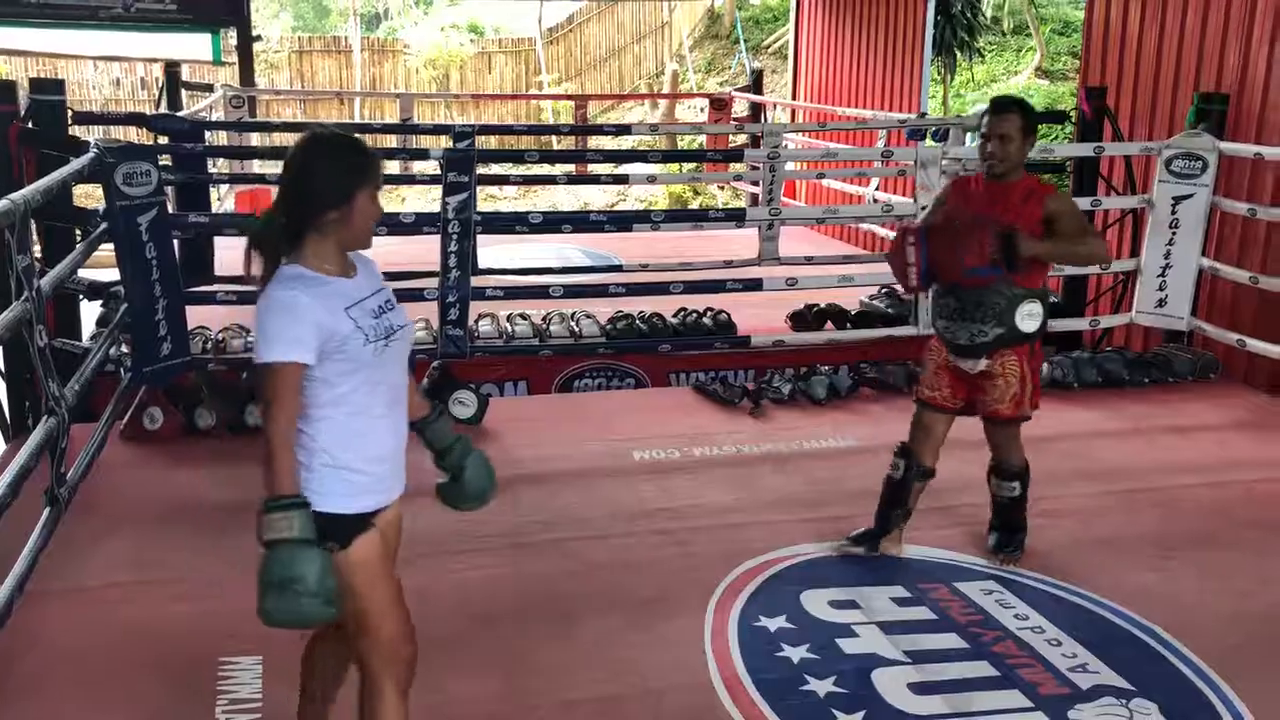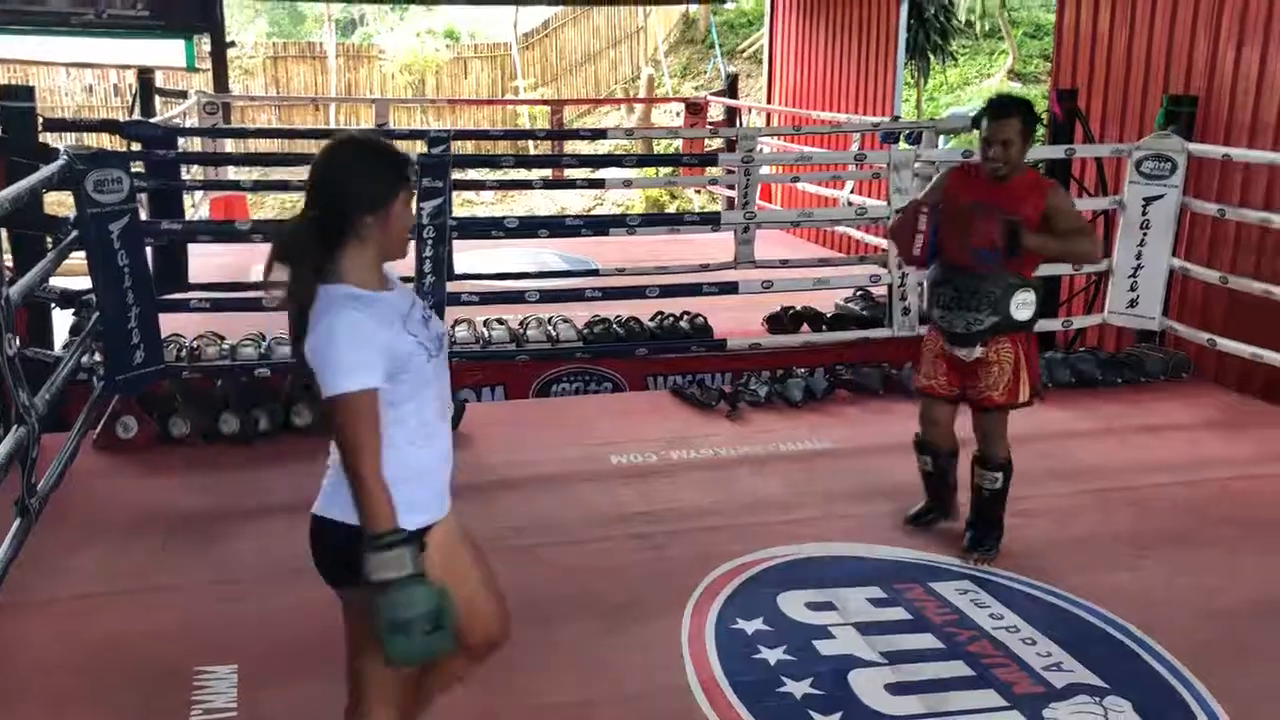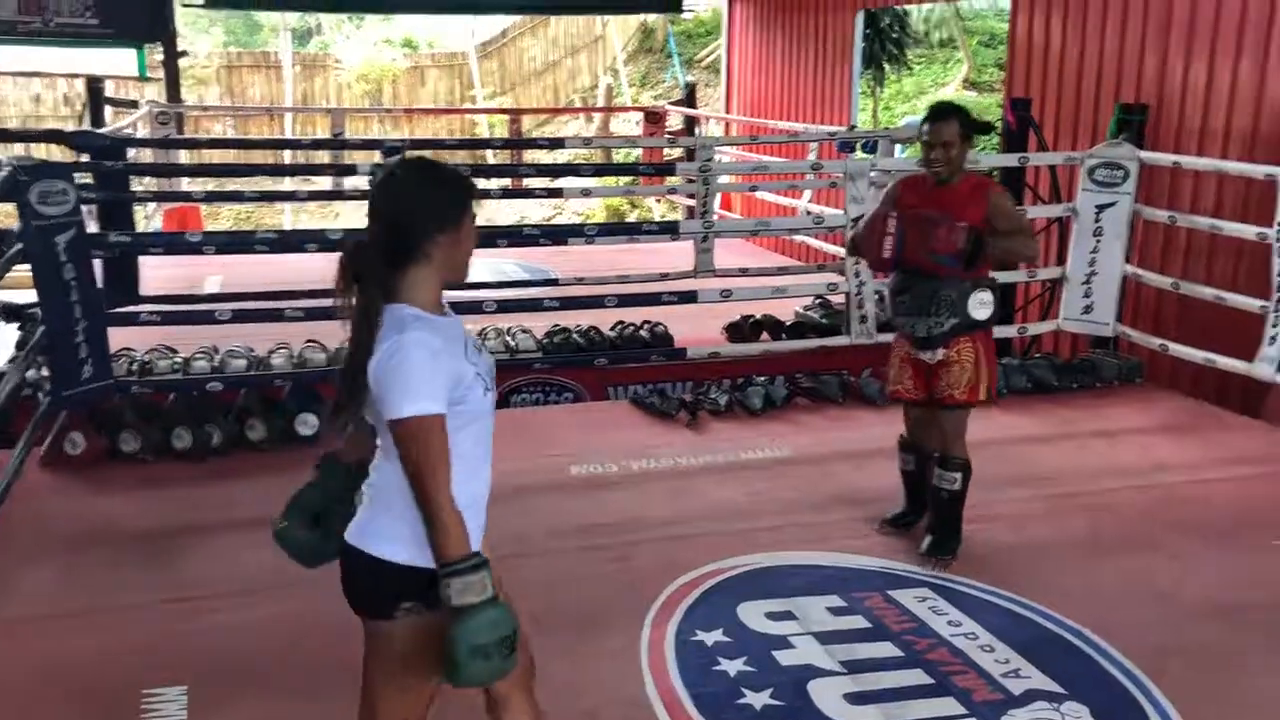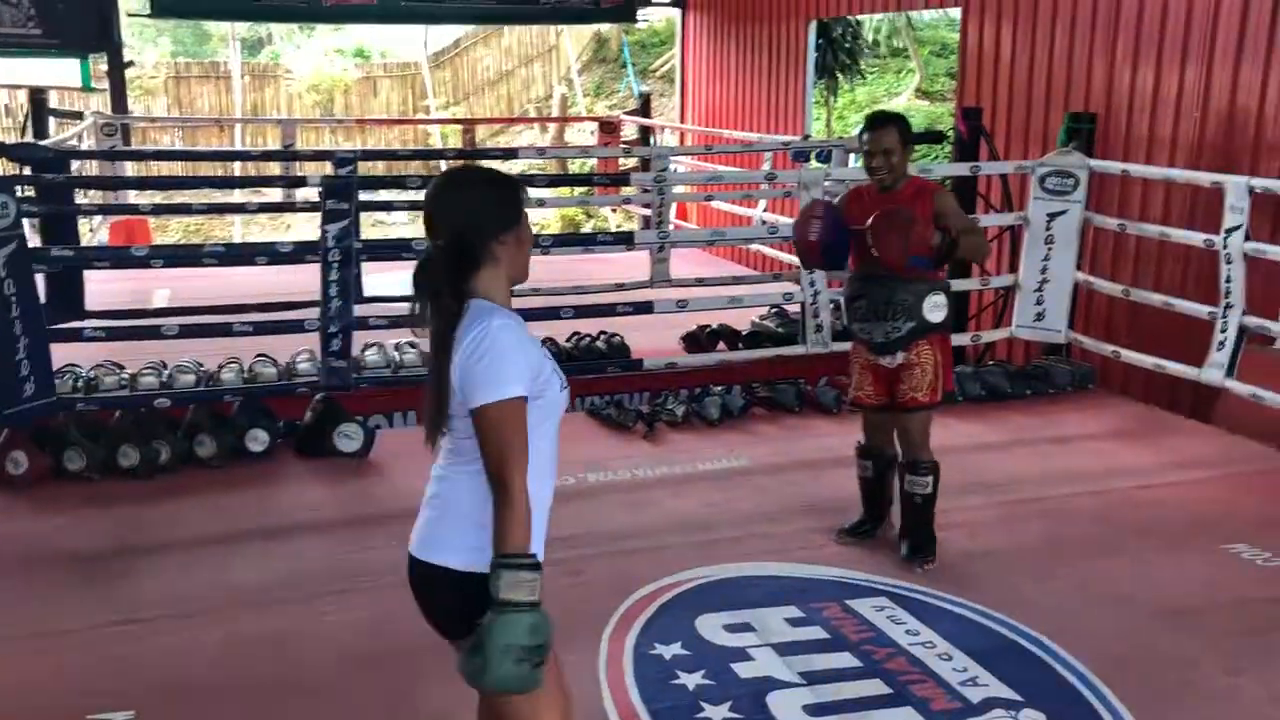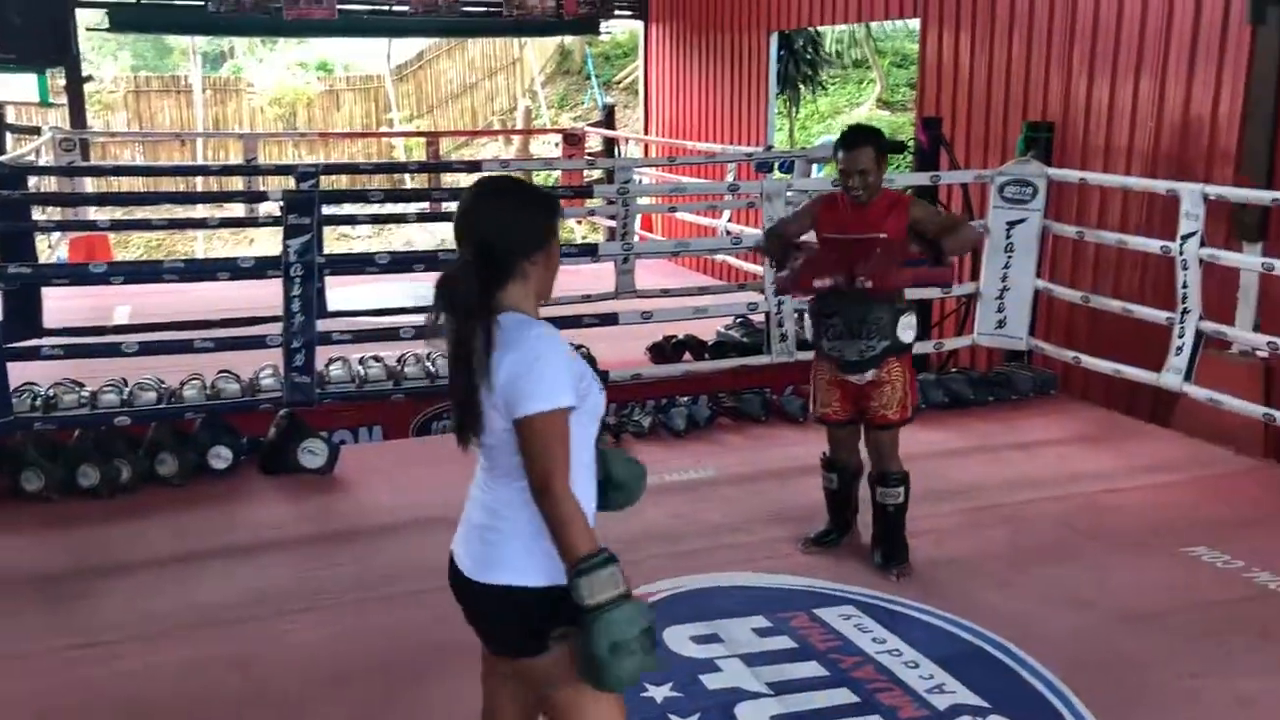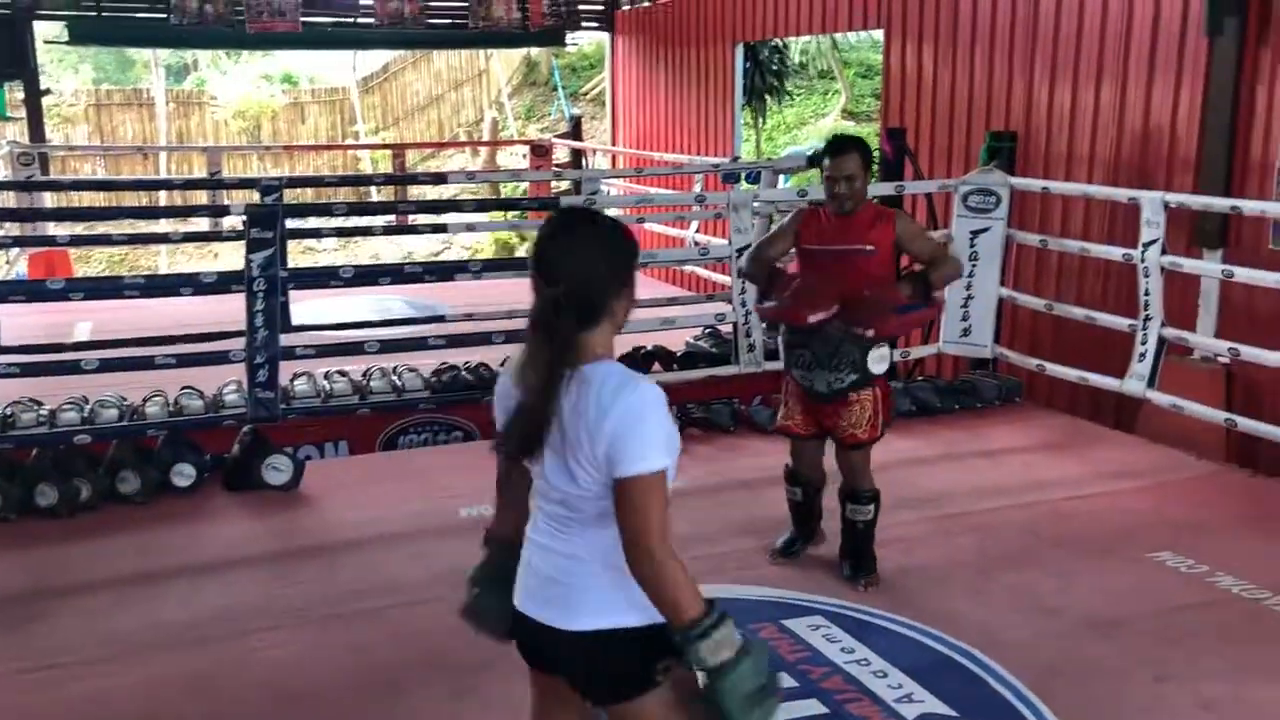
dt=0.3s
person 1, frame 1
left shoulder: (363, 271)
right shoulder: (291, 302)
right elbow: (280, 431)
left wrist: (441, 439)
right wrist: (286, 538)
left hip: (379, 492)
right hip: (328, 509)
left knee: (344, 630)
right knee: (391, 655)
person 1, frame 2
left shoulder: (382, 286)
right shoulder: (345, 321)
right elbow: (364, 468)
right wrist: (392, 576)
left hip: (424, 511)
right hip: (373, 529)
left knee: (484, 628)
person 1, frame 3
left shoulder: (423, 321)
right shoulder: (416, 346)
left elbow: (367, 422)
right elbow: (434, 493)
right wrist: (470, 600)
left hip: (437, 550)
right hip: (408, 567)
person 1, frame 4
left shoulder: (471, 321)
right shoulder: (498, 337)
right elbow: (509, 483)
right wrist: (516, 596)
left hip: (468, 557)
right hip: (473, 570)
person 1, frame 5
left shoulder: (477, 336)
right shoulder: (535, 349)
right elbow: (553, 490)
left wrist: (596, 461)
right wrist: (602, 593)
left hip: (482, 568)
right hip: (528, 585)
person 1, frame 6
left shoulder: (523, 377)
right shoulder: (631, 399)
right elbow: (650, 554)
left wrist: (500, 560)
right wrist: (718, 645)
left hip: (536, 611)
right hip: (614, 628)
person 2, frame 1
left shoulder: (1047, 200)
right shoulder: (959, 190)
left elbow: (1097, 250)
right elbow: (920, 236)
left wrist: (1029, 247)
left hip: (1006, 344)
right hip: (951, 338)
left knee: (1004, 442)
right knee: (923, 433)
left ankle: (1010, 529)
right ankle: (887, 530)
person 2, frame 2
left shoulder: (1045, 195)
right shoulder: (956, 180)
left elbow: (1091, 249)
right elbow: (911, 223)
left wrist: (1026, 240)
right wrist: (913, 233)
left hip: (1000, 335)
right hip: (944, 327)
left knee: (990, 433)
right knee: (933, 422)
left ankle: (985, 527)
right ankle: (940, 500)
person 2, frame 3
left shoulder: (988, 194)
right shoulder: (903, 191)
left elbow: (1029, 250)
right elbow: (861, 240)
left wrist: (974, 242)
right wrist: (876, 243)
left hip: (960, 335)
right hip: (911, 331)
left knee: (949, 433)
right knee: (916, 425)
left ankle: (945, 530)
right ankle: (917, 505)
person 2, frame 4
left shoulder: (932, 197)
right shoulder: (852, 201)
left elbow: (981, 247)
left wrist: (943, 243)
left hip: (919, 339)
left knee: (914, 437)
right knee: (874, 432)
left ankle: (919, 534)
right ankle: (874, 513)
person 2, frame 5
left shoulder: (905, 210)
right shoulder: (822, 207)
left elbow: (969, 233)
right elbow: (771, 240)
left wrist: (919, 249)
right wrist: (793, 258)
left hip: (882, 350)
right hip: (832, 348)
left knee: (883, 448)
right knee: (839, 443)
left ankle: (891, 542)
right ankle: (840, 522)
person 2, frame 6
left shoulder: (891, 224)
right shoulder: (804, 221)
left elbow: (951, 265)
right elbow: (753, 264)
left wrist: (907, 290)
right wrist: (782, 285)
left hip: (857, 366)
right hip: (804, 363)
left knee: (854, 465)
right knee: (802, 458)
left ankle: (859, 554)
right ankle: (805, 529)
